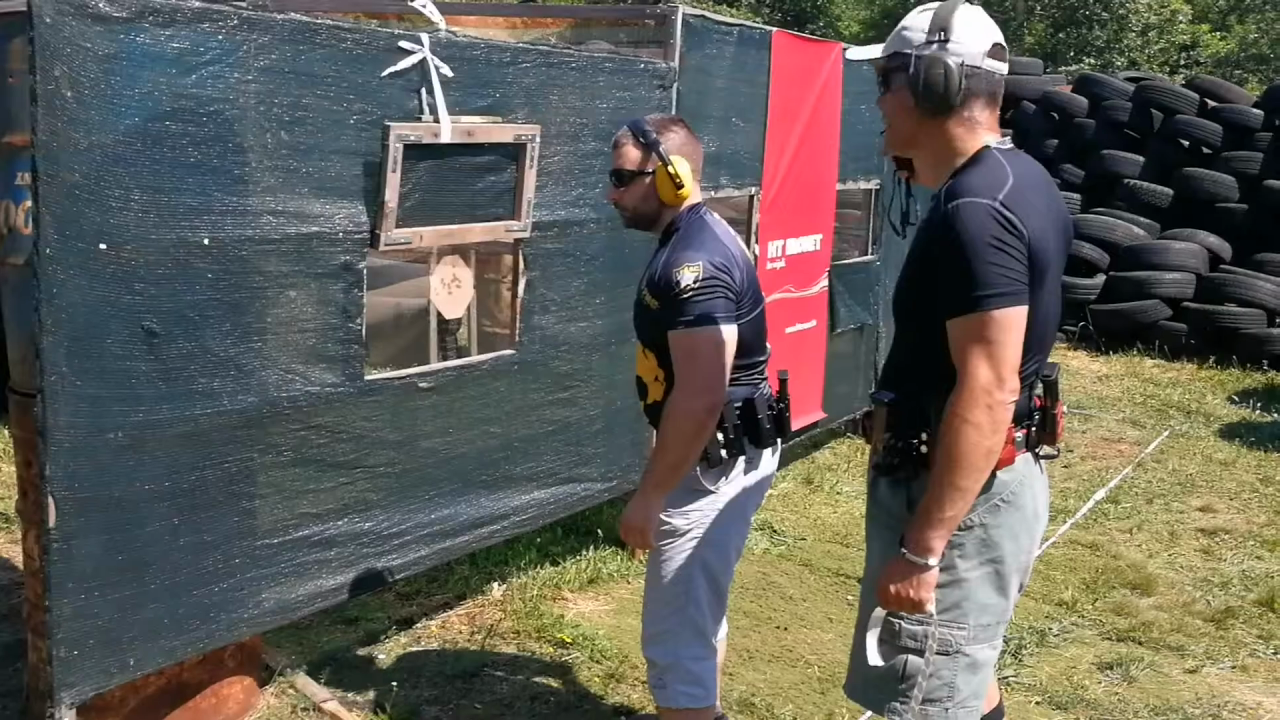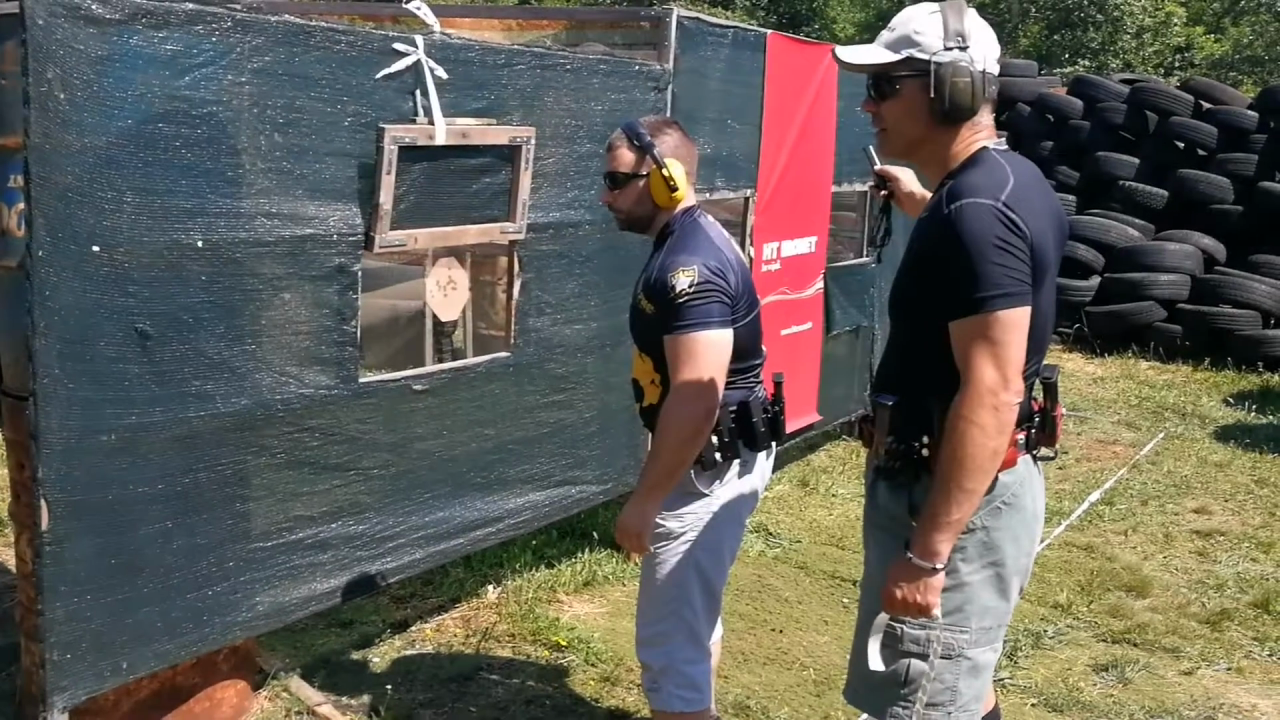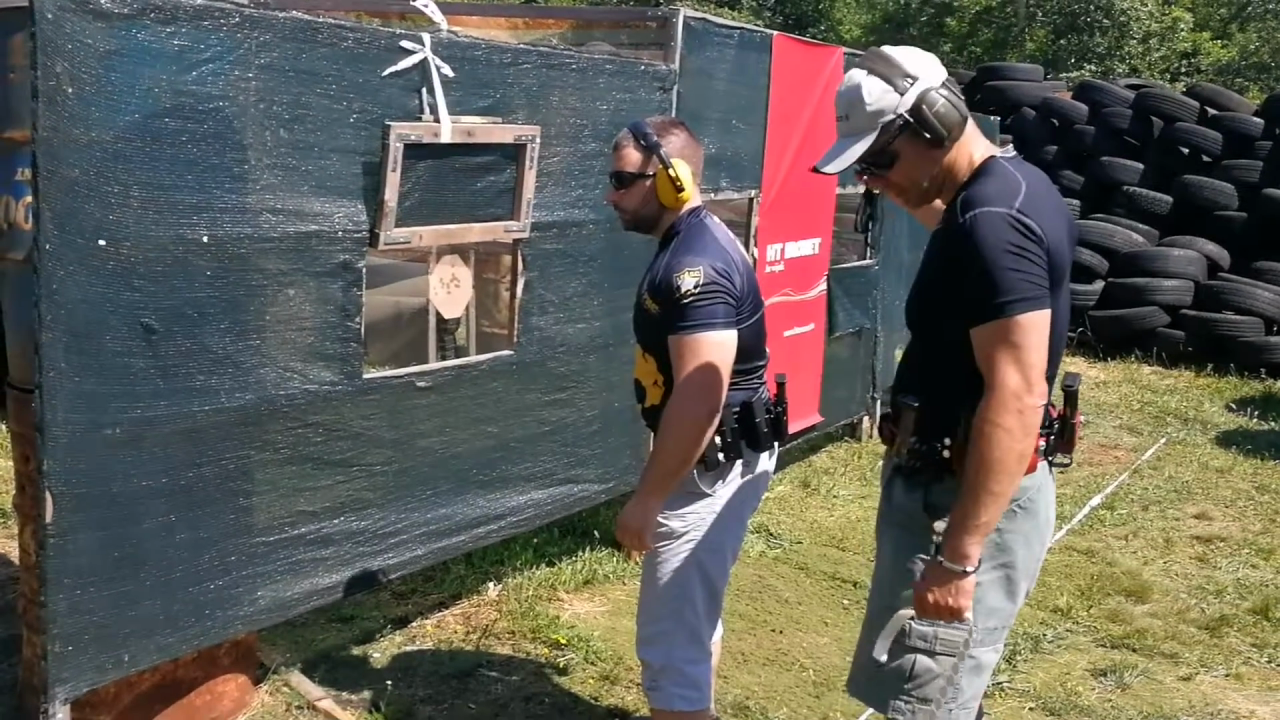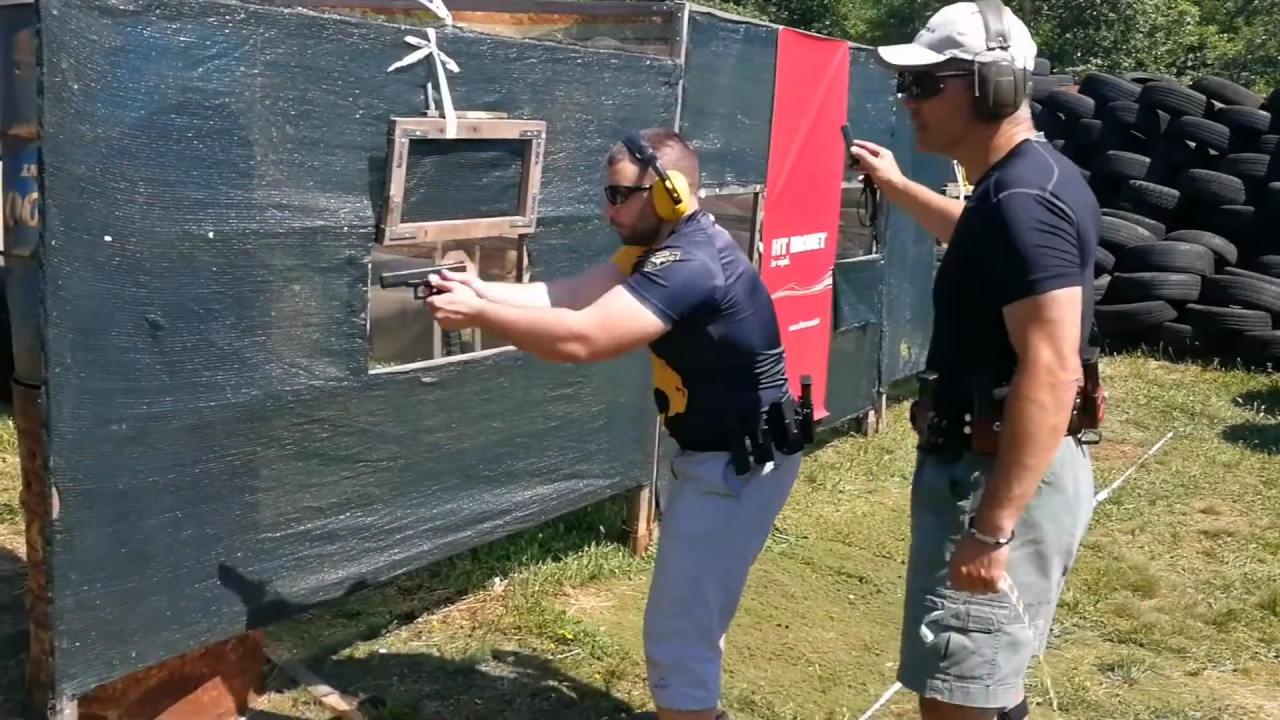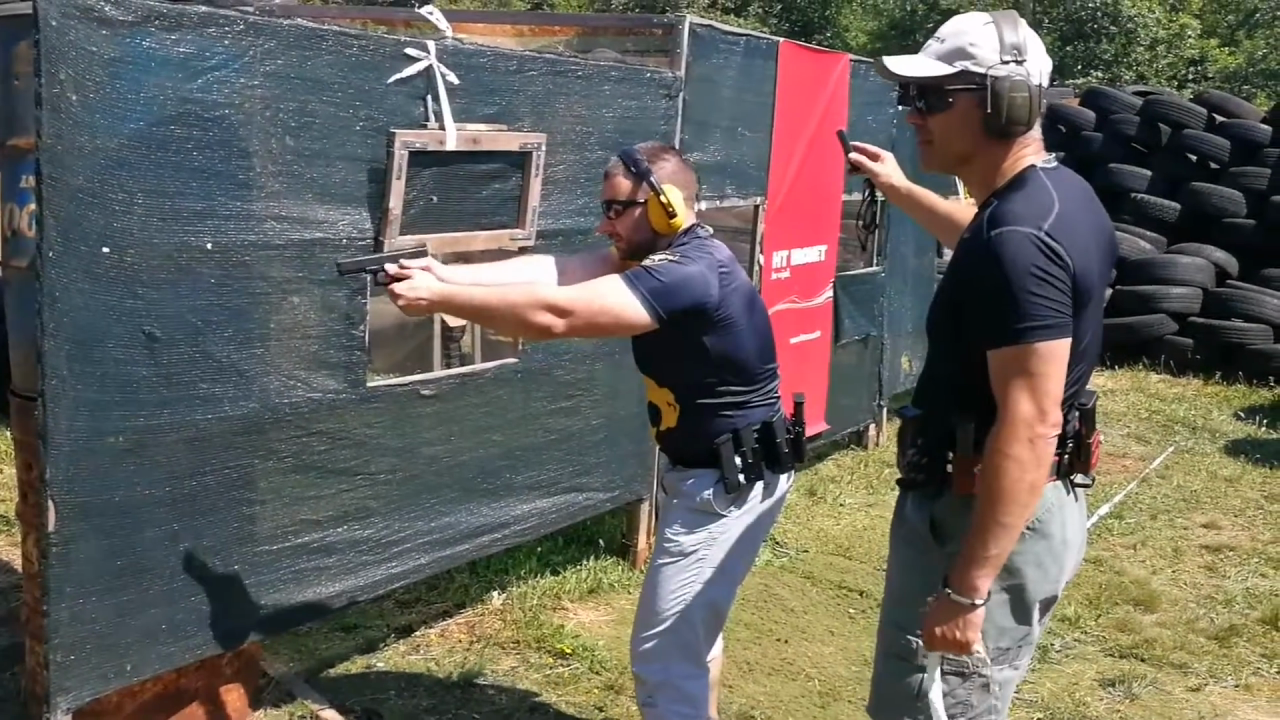
dt=1s
person 1, frame 1
left shoulder: (974, 208)
right shoulder: (1015, 176)
left elbow: (988, 392)
left wrist: (921, 548)
right wrist: (934, 183)
left hip: (954, 494)
right hip: (978, 481)
person 1, frame 2
left shoulder: (975, 209)
right shoulder: (1007, 179)
left elbow: (993, 393)
left wrist: (926, 551)
right wrist: (922, 206)
left hip: (955, 497)
right hip: (961, 484)
person 1, frame 3
left shoulder: (994, 220)
right shoulder: (1013, 185)
left elbow: (1017, 397)
left wrist: (959, 556)
right wrist: (910, 199)
left hip: (965, 499)
right hip: (947, 484)
person 1, frame 4
left shoulder: (1021, 199)
right shoulder: (1037, 175)
left elbow: (1050, 374)
left wrist: (991, 532)
right wrist: (898, 188)
left hip: (1002, 480)
right hip: (1008, 470)
person 1, frame 5
left shoulder: (1021, 237)
right shoulder: (1060, 192)
left elbow: (1030, 426)
left wrist: (966, 588)
right wrist: (901, 191)
left hip: (986, 515)
right hip: (1022, 505)
person 2, frame 1
left shoulder: (694, 261)
right shoulder: (695, 239)
left elbow: (701, 397)
left wrist: (648, 494)
right wrist: (660, 480)
left hip: (714, 461)
right hip: (714, 454)
left knee: (674, 633)
right knee: (698, 609)
person 2, frame 2
left shoulder: (689, 264)
right shoulder: (688, 241)
left elbow: (697, 399)
left wrist: (644, 500)
right wrist: (655, 486)
left hip: (708, 466)
right hip: (708, 458)
left knee: (669, 638)
right knee: (693, 613)
person 2, frame 3
left shoulder: (695, 264)
right shoulder: (693, 242)
left elbow: (699, 399)
left wrist: (646, 499)
left hip: (710, 465)
right hip: (708, 460)
left knee: (670, 636)
right knee: (691, 613)
person 2, frame 4
left shoulder: (691, 264)
right shoulder: (667, 245)
left elbow: (580, 340)
right elbow: (578, 297)
left wrist: (478, 315)
right wrist: (483, 289)
left hip: (741, 465)
right hip: (712, 453)
left knee: (679, 631)
right knee: (694, 601)
person 2, frame 5
left shoulder: (689, 274)
right shoulder: (666, 255)
left elbow: (555, 314)
right elbow: (555, 272)
left wrist: (437, 297)
right wrist: (448, 274)
left hip: (730, 484)
right hip: (703, 472)
left knee: (663, 651)
right knee: (690, 620)
